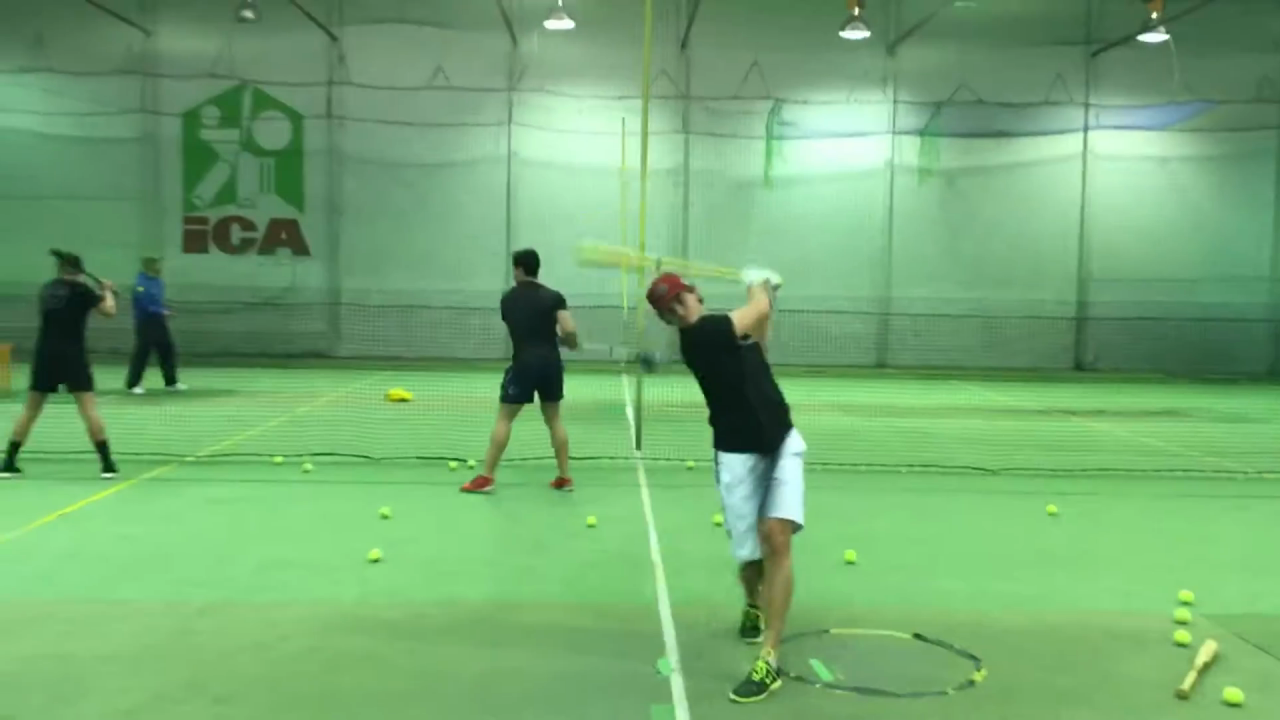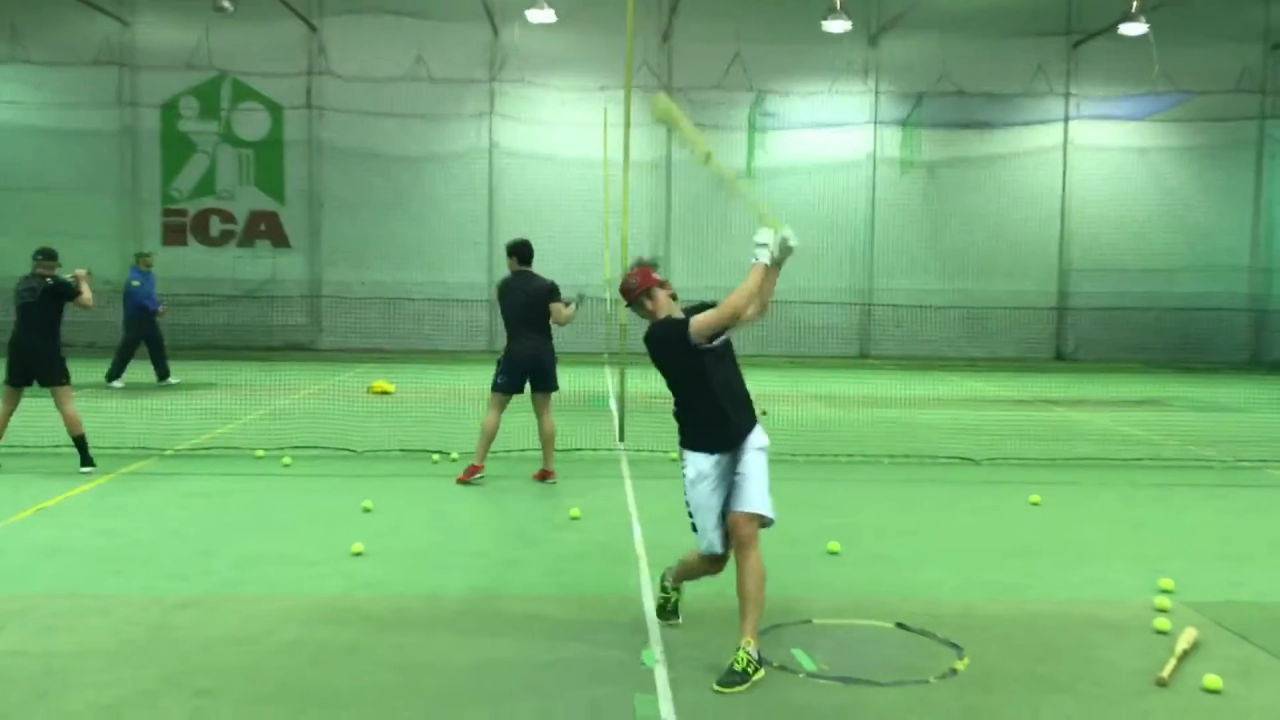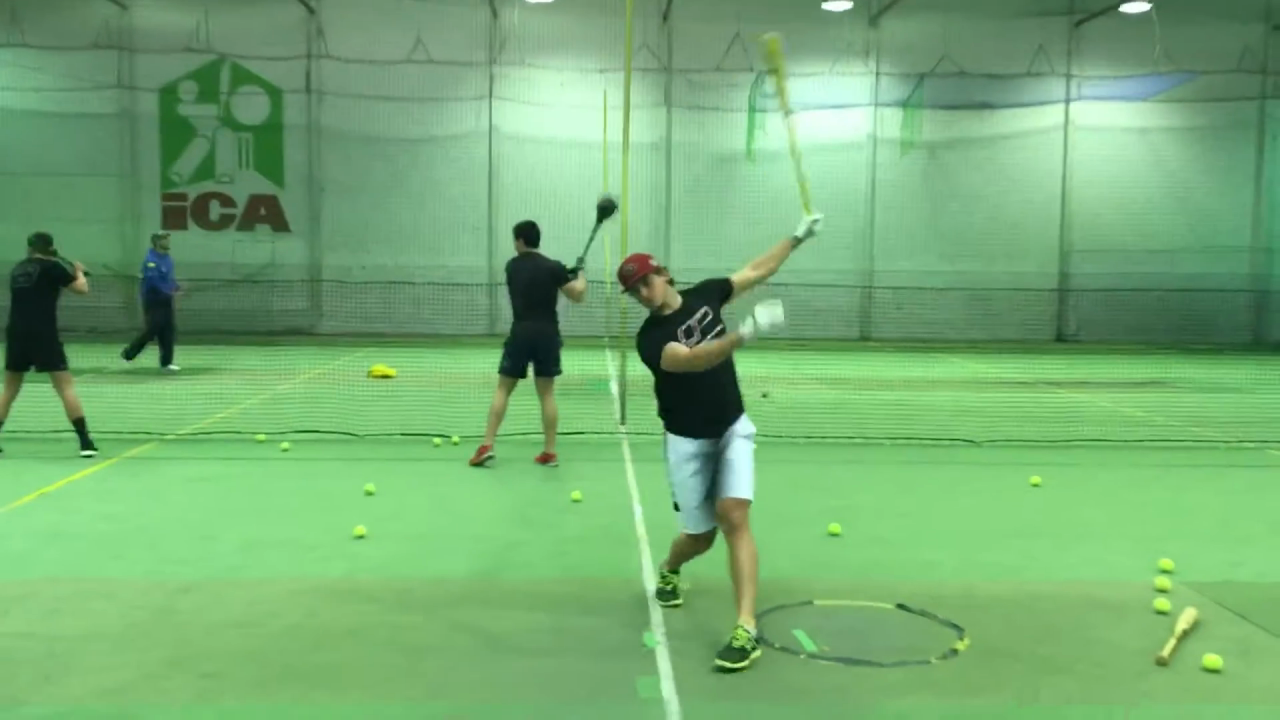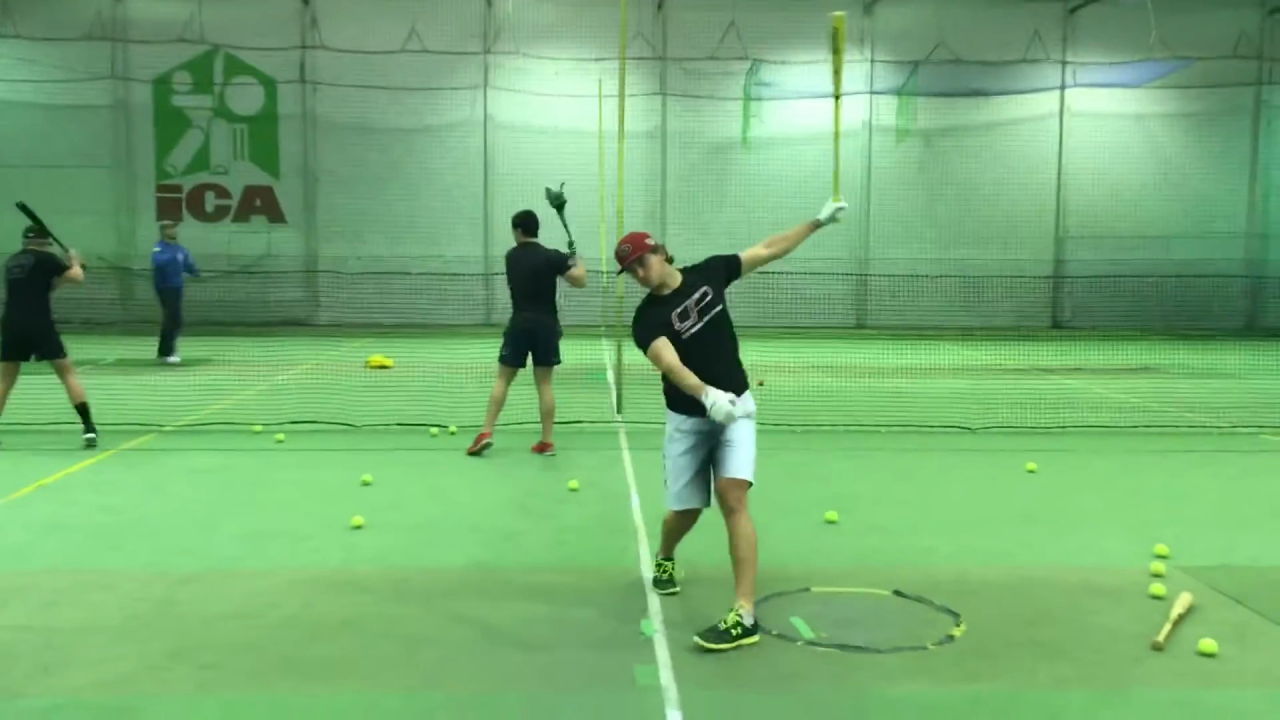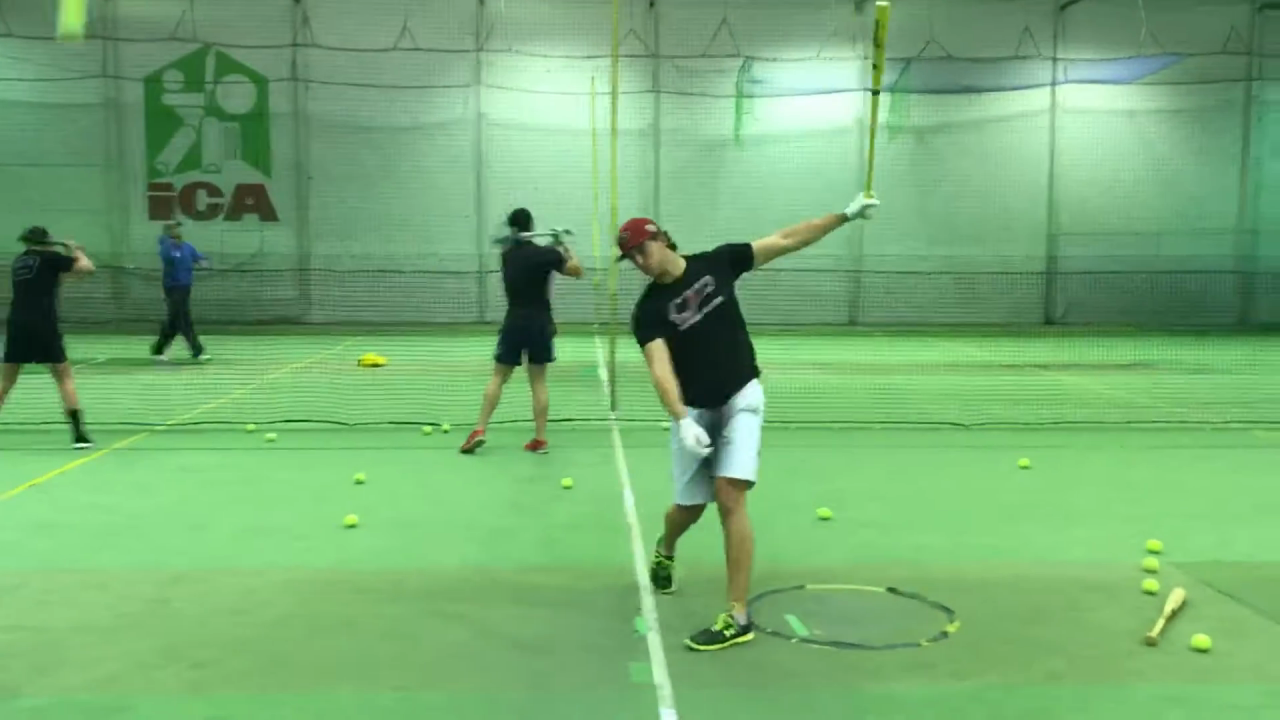
dt=0.2s
person 1, frame 1
left shoulder: (721, 330)
right shoulder: (698, 336)
left elbow: (757, 338)
right elbow: (759, 309)
left wrist: (763, 288)
right wrist: (758, 286)
left hip: (783, 443)
right hip: (739, 456)
left knee: (776, 537)
right knee: (752, 557)
left ankle: (769, 660)
right ankle: (754, 604)
person 1, frame 2
left shoulder: (703, 318)
right shoulder: (660, 337)
left elbow: (755, 306)
right elbow: (731, 310)
left wrist: (776, 260)
right wrist: (762, 260)
left hip: (746, 440)
right hip: (705, 453)
left knee: (744, 532)
right knee: (713, 557)
left ankle: (750, 650)
right ankle: (671, 581)
person 1, frame 3
left shoulder: (704, 295)
right shoulder: (650, 337)
left elbow: (754, 270)
right elbow: (693, 360)
left wrist: (797, 238)
right wrist: (745, 332)
left hip: (733, 429)
right hip: (688, 440)
left knee: (733, 516)
right knee: (700, 535)
left ankle: (747, 629)
right ankle: (669, 571)
person 1, frame 4
left shoulder: (710, 273)
right shoulder: (647, 319)
left elbow: (768, 249)
right elbow: (671, 367)
left wrist: (818, 221)
right wrist: (707, 395)
left hip: (735, 407)
right hip: (688, 418)
left knee: (733, 499)
right knee: (685, 509)
left ankle: (744, 614)
right ankle: (664, 559)
person 1, frame 5
left shoulder: (718, 262)
right shoulder: (648, 310)
left elbow: (785, 241)
right elbow: (660, 370)
left wrist: (845, 215)
right wrist: (683, 421)
left hip: (740, 399)
right hip: (695, 411)
left knee: (729, 498)
right knee: (690, 505)
left ankle: (738, 616)
right ankle: (665, 551)
person 2, frame 1
left shoulder: (509, 298)
right shoulder: (554, 297)
right elbow: (569, 329)
right wrist: (571, 342)
left hip: (524, 363)
right hip: (552, 363)
left knee: (504, 418)
right knee: (554, 419)
left ankle: (486, 477)
right ankle: (564, 477)
person 2, frame 2
left shoulder: (504, 287)
right shoulder: (547, 286)
right elbow: (561, 319)
right wrist: (572, 308)
left hip: (515, 353)
right hip: (543, 354)
left knee: (495, 407)
right knee: (543, 411)
left ankle: (477, 465)
right ankle: (548, 469)
person 2, frame 3
left shoulder: (512, 267)
right shoulder: (554, 268)
right elbow: (577, 296)
left wrist: (565, 274)
right wrist: (580, 275)
left hip: (520, 335)
right hip: (548, 336)
left knee: (502, 390)
right knee: (547, 394)
left ankle: (487, 445)
right ankle: (550, 452)
person 2, frame 4
left shoulder: (511, 256)
right shoulder: (552, 257)
right elbow: (580, 281)
left wrist: (563, 260)
right wrist: (577, 261)
left hip: (519, 325)
right hip: (546, 326)
left knee: (503, 379)
right knee: (544, 384)
left ankle: (486, 433)
right ankle: (547, 441)
person 2, frame 5
left shoulder: (508, 253)
right shoulder: (546, 255)
right elbow: (578, 271)
left wrist: (554, 246)
right wrist: (564, 248)
left hip: (514, 322)
right hip: (540, 323)
left knee: (498, 376)
right knee: (538, 381)
left ankle: (479, 430)
right ankle: (540, 439)
person 3, frame 1
left shoulder: (47, 289)
right shoulder: (79, 289)
right elbow: (110, 311)
left wrist: (95, 295)
right wrist: (107, 291)
left hip: (45, 355)
right hip: (72, 355)
left knee: (30, 409)
right knee: (89, 409)
right ankle: (107, 464)
person 3, frame 2
left shoulder: (22, 283)
right shoulder: (56, 283)
right elbow: (87, 302)
left wrist: (70, 283)
right wrist: (82, 281)
left hip: (19, 349)
right hip: (46, 350)
right knee: (65, 403)
right ankle: (85, 458)
person 3, frame 3
right shoulder: (52, 267)
right elbow: (82, 288)
left wrist: (66, 275)
right wrist: (78, 271)
right hip: (44, 335)
right knee: (66, 388)
right ankle: (85, 442)
person 3, frame 4
right shoulder: (45, 258)
right elbow: (77, 278)
left wrist: (60, 275)
right wrist: (74, 262)
right hip: (39, 324)
right knee: (67, 374)
right ankle: (88, 426)
person 3, frame 5
left shoulder: (18, 262)
right shoulder: (50, 257)
right elbow: (88, 268)
left wrist: (64, 263)
right wrist: (75, 252)
right hip: (44, 326)
right knee: (65, 379)
right ankle: (79, 434)
